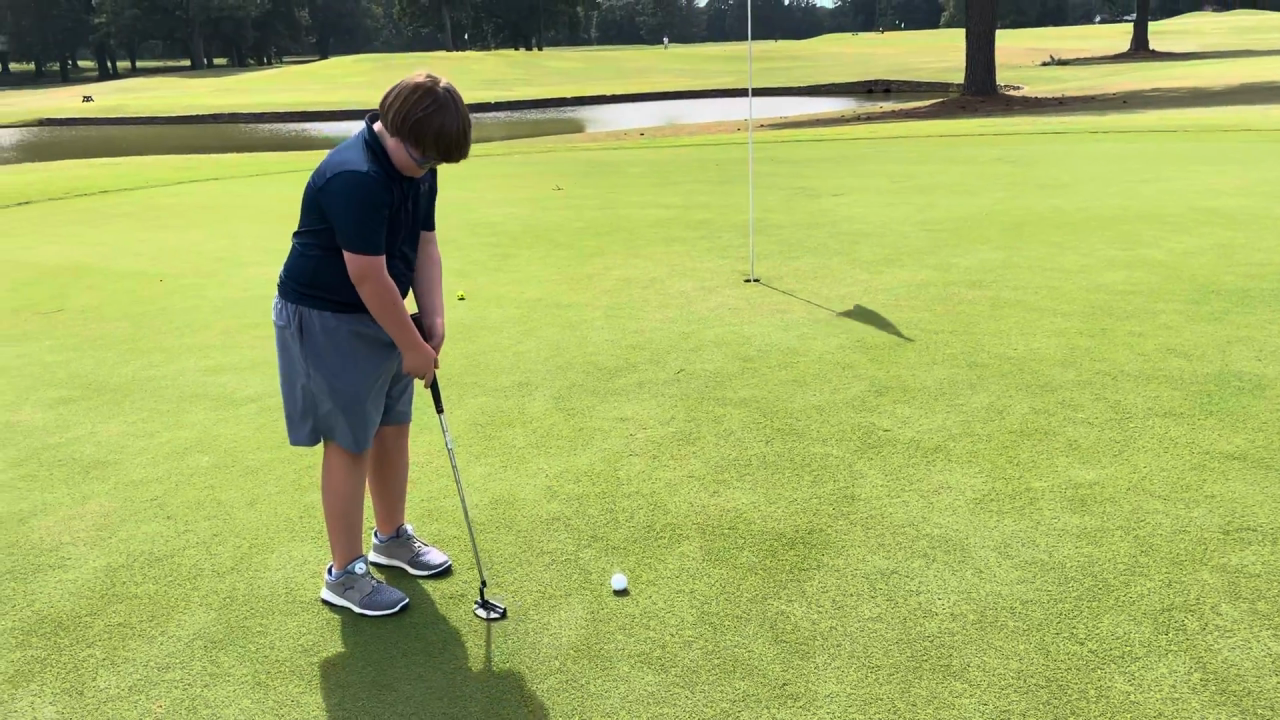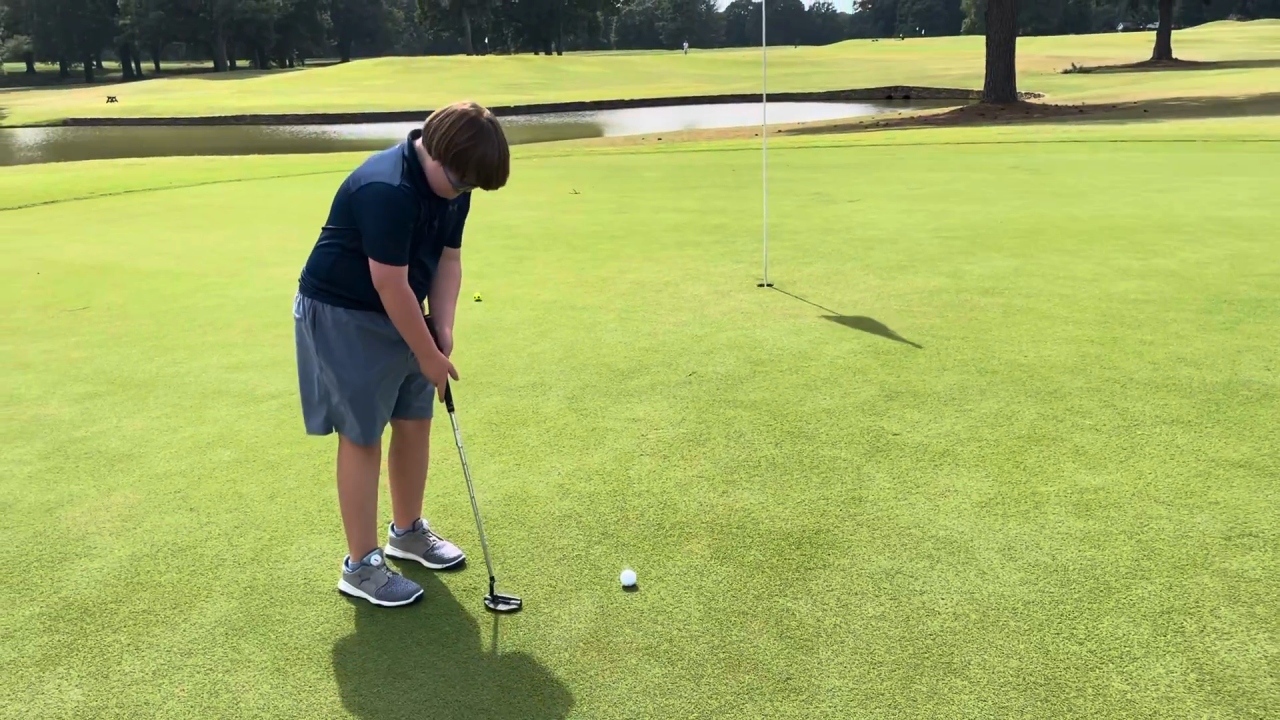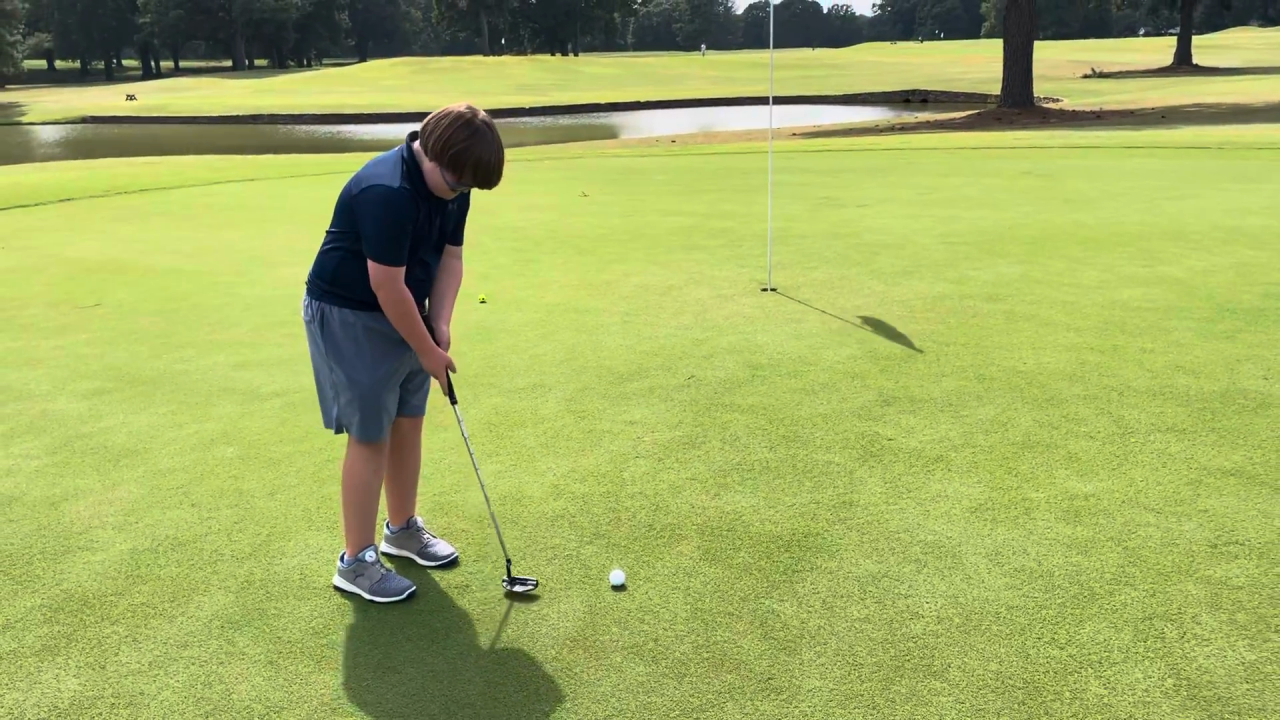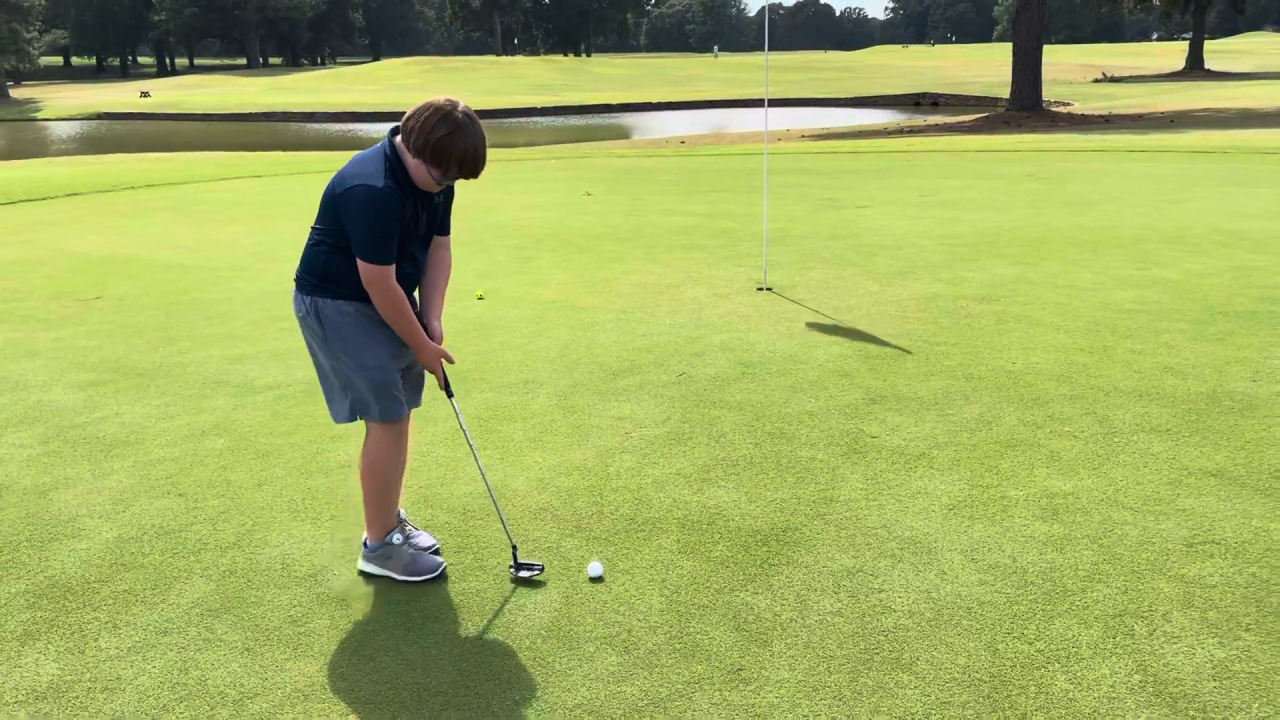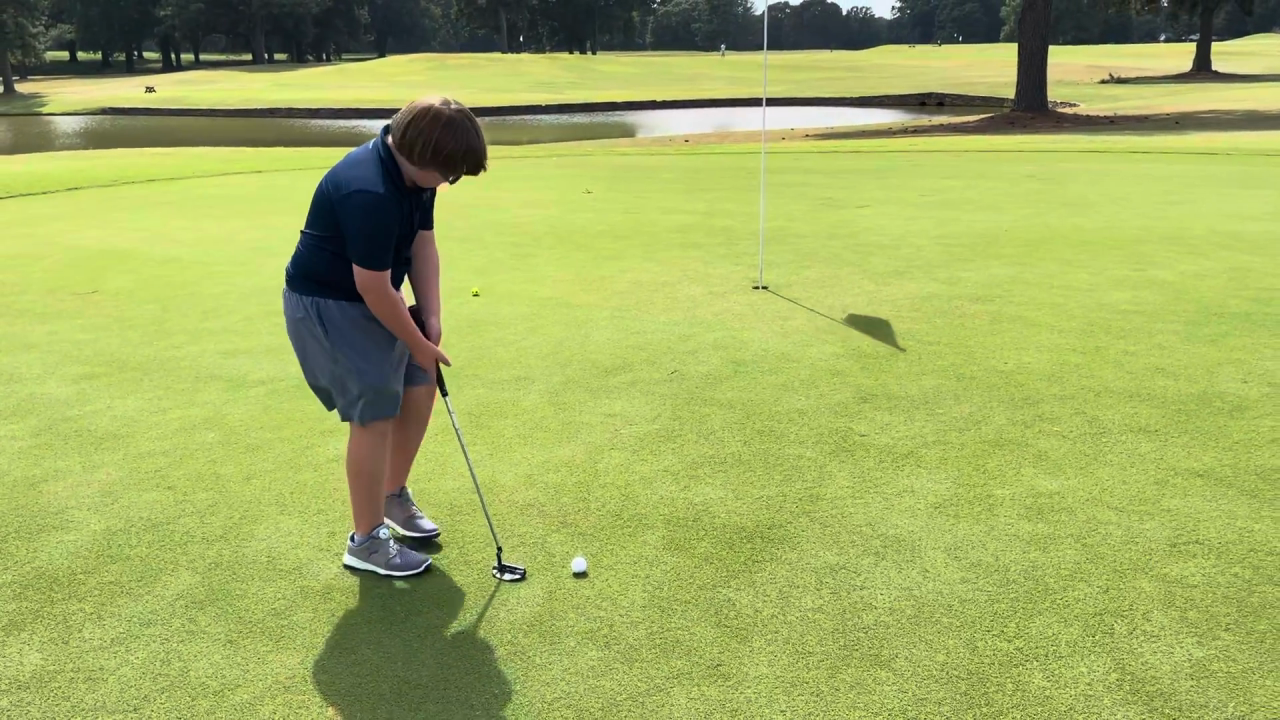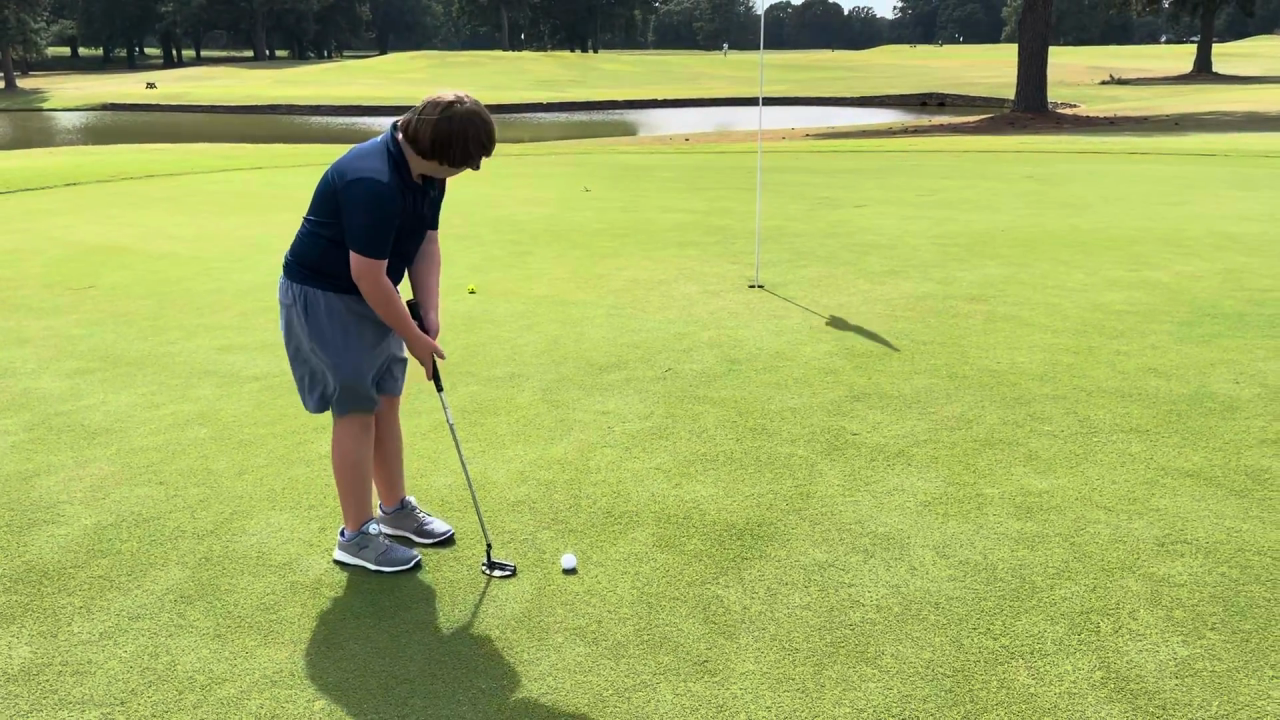
dt=0.3s
person 1, frame 1
left shoulder: (418, 168)
right shoulder: (354, 179)
left elbow: (424, 245)
right elbow: (368, 277)
left wrist: (433, 320)
right wrist: (411, 346)
left hip: (380, 315)
right hip: (325, 320)
left knee: (393, 427)
right knee: (349, 442)
left ankle: (391, 536)
right ankle: (344, 573)
person 1, frame 2
left shoulder: (451, 186)
right shoulder: (386, 190)
left elbow: (447, 260)
right elbow: (391, 285)
left wrist: (443, 328)
right wrist: (428, 354)
left hip: (400, 315)
right hip: (342, 316)
left knee: (415, 421)
right knee: (362, 436)
left ankle: (408, 530)
right ankle: (361, 565)
person 1, frame 3
left shoulder: (451, 184)
right shoulder: (386, 192)
left elbow: (450, 256)
right elbow: (387, 286)
left wrist: (441, 324)
right wrist: (426, 350)
left hip: (401, 312)
right hip: (347, 315)
left knee: (407, 422)
right knee: (371, 436)
left ankle: (403, 527)
right ankle: (356, 560)
person 1, frame 4
left shoulder: (434, 177)
right shoulder: (371, 191)
left elbow: (438, 246)
right elbow: (379, 284)
left wrist: (432, 318)
right wrist: (421, 345)
left hip: (388, 303)
right hip: (336, 304)
left knee: (397, 413)
right knee: (388, 417)
left ankle: (386, 517)
right ankle: (379, 545)
person 1, frame 5
left shoulder: (414, 174)
right shoulder: (369, 194)
left elbow: (423, 242)
right elbow: (373, 287)
left wrist: (430, 317)
right wrist: (418, 345)
left hip: (371, 298)
right hip: (327, 303)
left knee: (420, 387)
right knee: (375, 414)
left ankle: (392, 497)
right ankle: (365, 540)
person 1, frame 6
left shoulder: (425, 174)
right shoulder: (373, 185)
left elbow: (425, 244)
right elbow: (368, 276)
left wrist: (430, 313)
right wrist: (414, 338)
left hip: (369, 296)
right hip: (322, 296)
left knee: (386, 404)
right knee: (357, 411)
left ankle: (395, 509)
right ankle: (356, 535)
